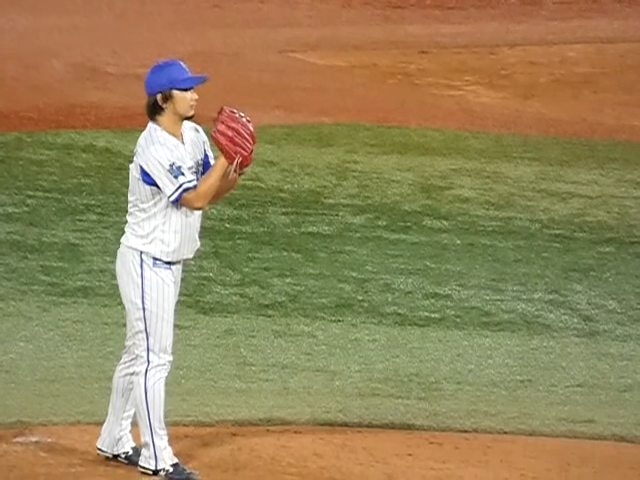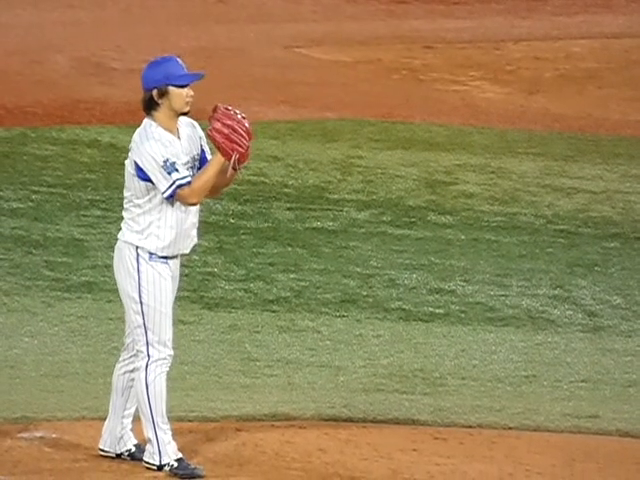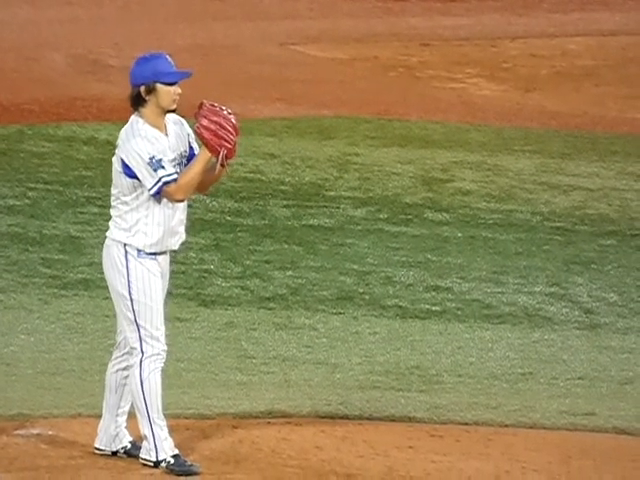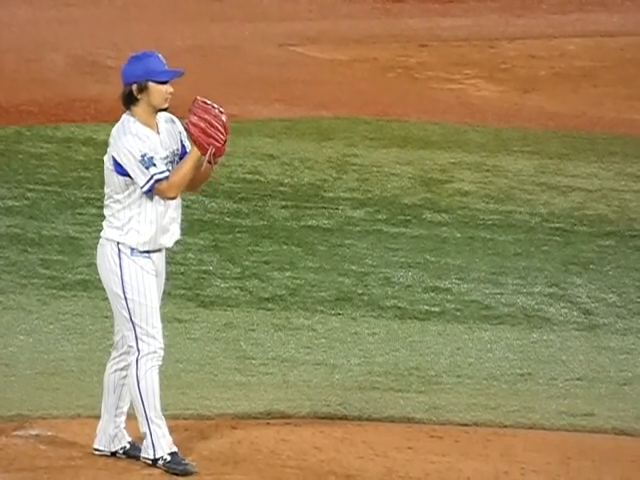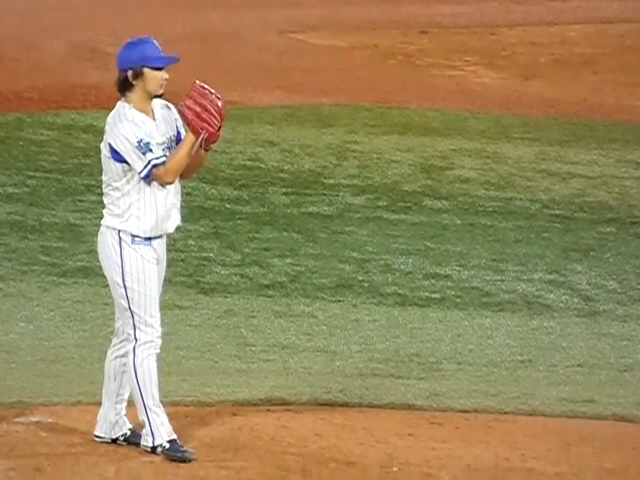
dt=1s
person 1, frame 1
left shoulder: (194, 134)
right shoulder: (153, 148)
left elbow: (214, 192)
right elbow: (195, 199)
left wrist: (237, 168)
right wrist: (226, 155)
left hip: (170, 262)
right hip: (147, 262)
left knee: (138, 355)
right knee: (153, 358)
left ankle: (115, 440)
person 1, frame 2
left shoulder: (190, 130)
right shoulder: (148, 143)
left elbow: (213, 188)
right elbow: (190, 194)
left wrist: (234, 160)
right wrist: (222, 151)
left hip: (168, 257)
right hip: (144, 258)
left knee: (138, 350)
right knee: (154, 353)
left ankle: (117, 439)
person 1, frame 3
left shoulder: (178, 127)
right shoulder: (135, 140)
left elbow: (202, 184)
right elbow: (177, 190)
left wrist: (221, 157)
right wrist: (208, 147)
left hip: (157, 254)
right hip: (132, 254)
left knee: (131, 347)
right knee: (149, 349)
left ankle: (111, 437)
person 1, frame 4
left shoulder: (169, 125)
right shoulder: (127, 137)
left elbow: (192, 182)
right elbow: (168, 188)
left wrist: (212, 155)
right wrist: (199, 145)
left hip: (153, 252)
right hip: (126, 254)
left knee: (129, 347)
right knee: (146, 348)
left ankle: (110, 437)
right ankle: (157, 445)
person 1, frame 5
left shoulder: (166, 112)
right shoulder: (122, 124)
left elbow: (187, 169)
right elbow: (165, 174)
right wrist: (194, 131)
left hip: (154, 239)
right hip: (127, 242)
left knee: (129, 335)
right knee: (144, 336)
left ankle: (111, 424)
right ankle: (157, 434)
